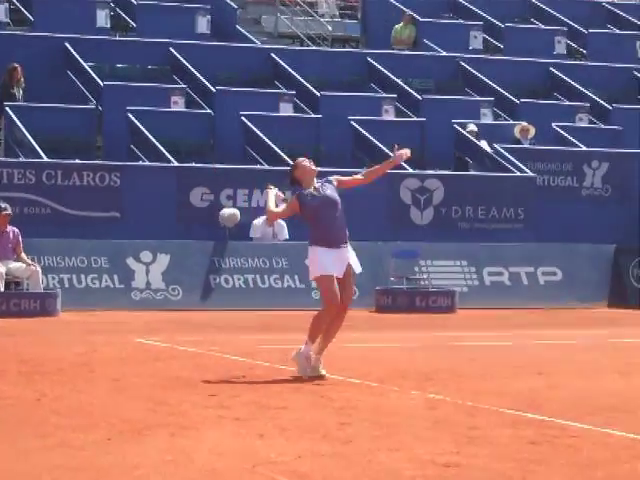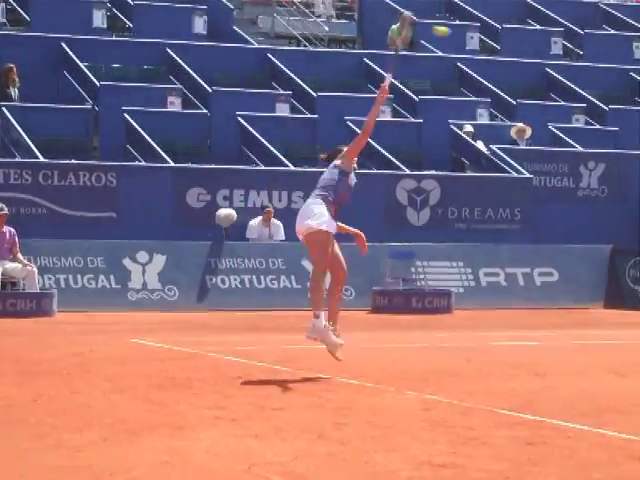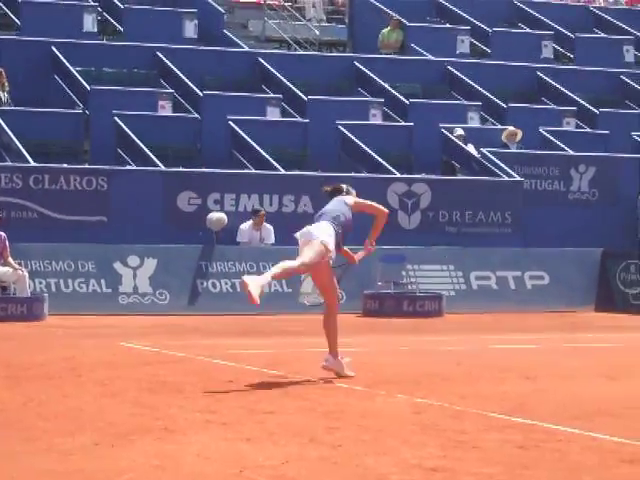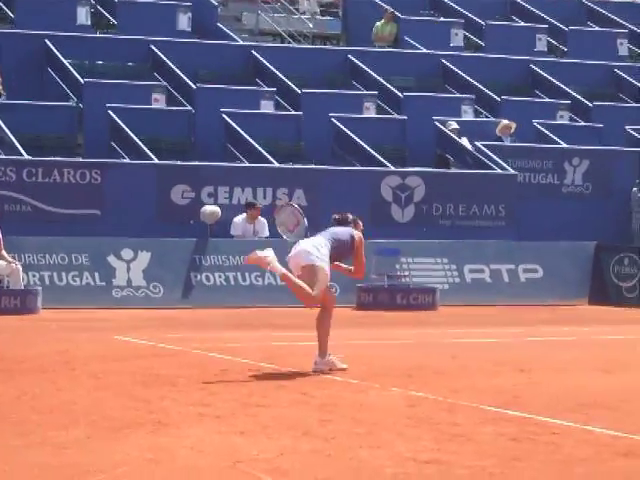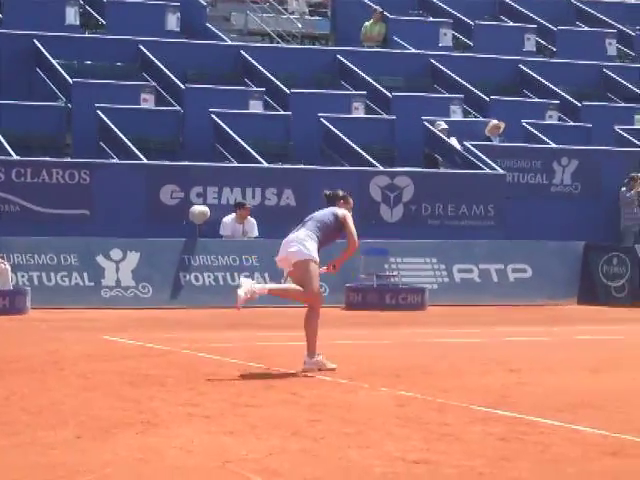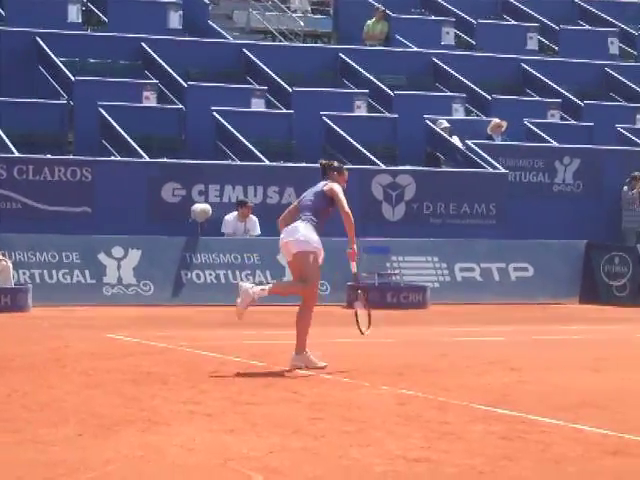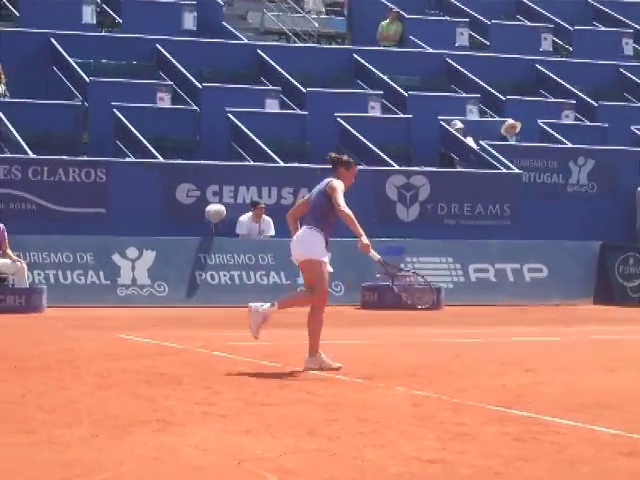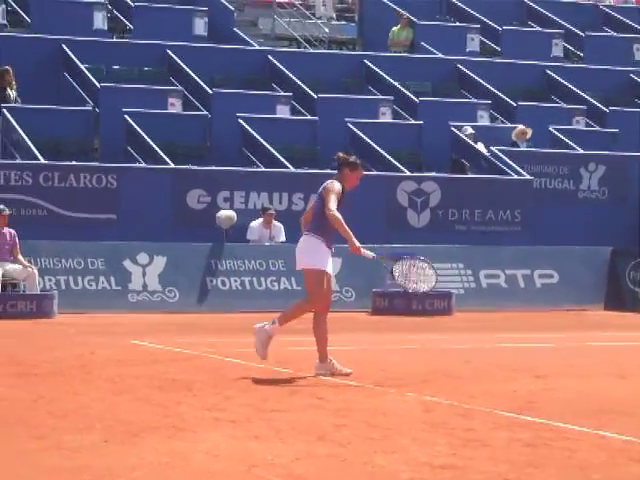
dt=0.2s
person 1, frame 1
left shoulder: (331, 183)
right shoulder: (298, 199)
left elbow: (366, 177)
right elbow: (272, 216)
left wrist: (393, 161)
right wrist: (271, 196)
left hip: (344, 252)
right hip: (322, 252)
left knee: (343, 308)
right knee: (331, 305)
left ankle: (315, 359)
right ankle: (304, 352)
person 1, frame 2
left shoulder: (341, 180)
right shoulder: (341, 164)
right elbow: (365, 133)
left wrist: (352, 231)
right wrist: (381, 96)
left hip: (323, 219)
right hip: (316, 214)
left knee: (340, 273)
right knee: (320, 269)
left ankle: (332, 329)
right ankle: (319, 322)
person 1, frame 3
left shoulder: (329, 212)
right shoulder: (348, 201)
right elbow: (383, 212)
left wrist: (345, 253)
right wrist: (370, 242)
left hip: (311, 237)
right hip: (319, 235)
left knee: (333, 300)
right knee: (298, 266)
left ankle: (333, 357)
right ankle: (258, 282)
person 1, frame 4
left shoulder: (332, 231)
right shoulder: (356, 236)
right elbow: (359, 272)
right wrist: (340, 267)
left hip: (300, 250)
right hip: (315, 250)
left knee: (328, 304)
right knee: (311, 298)
left ankle: (323, 358)
right ankle: (271, 262)
person 1, frame 5
left shoulder: (319, 215)
right shoulder: (342, 213)
right elbow: (353, 242)
right wrist: (336, 263)
left hip: (288, 246)
right hip: (303, 244)
left knee: (315, 302)
right knee: (311, 295)
left ankle: (312, 358)
right ankle: (257, 288)
person 1, frame 6
left shoulder: (310, 193)
right shoulder: (331, 187)
left elbow: (282, 220)
right elbow: (346, 213)
right wrist: (352, 244)
left hip: (291, 236)
right hip: (304, 235)
left knee: (309, 298)
right knee: (310, 288)
left ankle: (300, 354)
right ankle: (255, 291)
person 1, frame 7
left shoulder: (320, 189)
right shoulder: (335, 184)
left elbow: (292, 215)
right elbow: (342, 209)
left wrist: (298, 239)
right wrist: (361, 236)
left hip: (306, 240)
right hip: (312, 239)
left knee: (320, 301)
right knee: (318, 294)
left ankle: (314, 356)
right ankle: (265, 309)
person 1, frame 8
left shoulder: (332, 190)
right shoulder: (334, 186)
left elbow: (305, 219)
right elbow: (331, 213)
right wrist: (352, 239)
left hip: (322, 250)
right hip: (314, 247)
left knee: (323, 308)
right knee: (312, 300)
left ankle: (324, 362)
right ankle: (266, 330)
